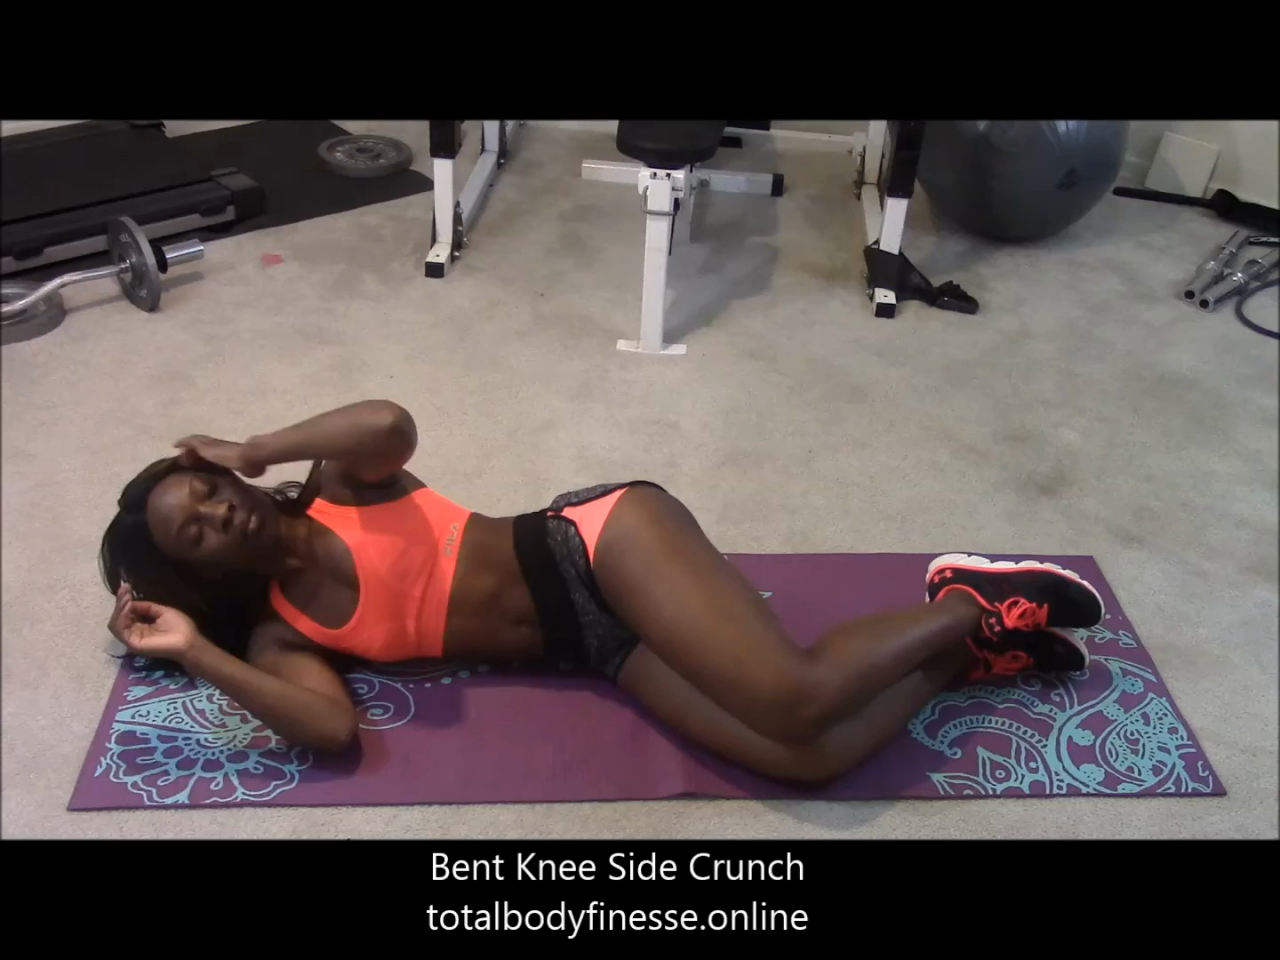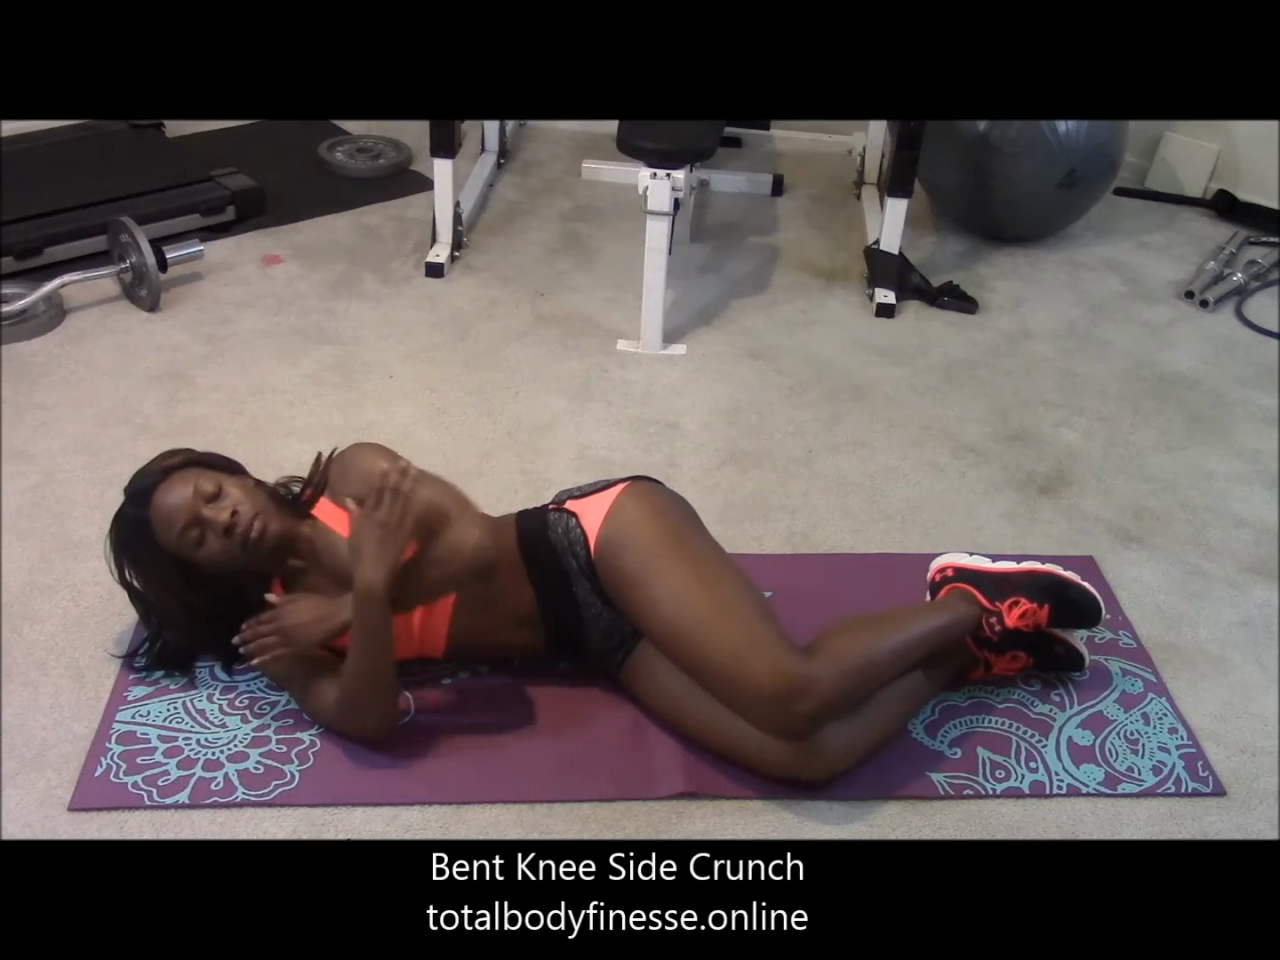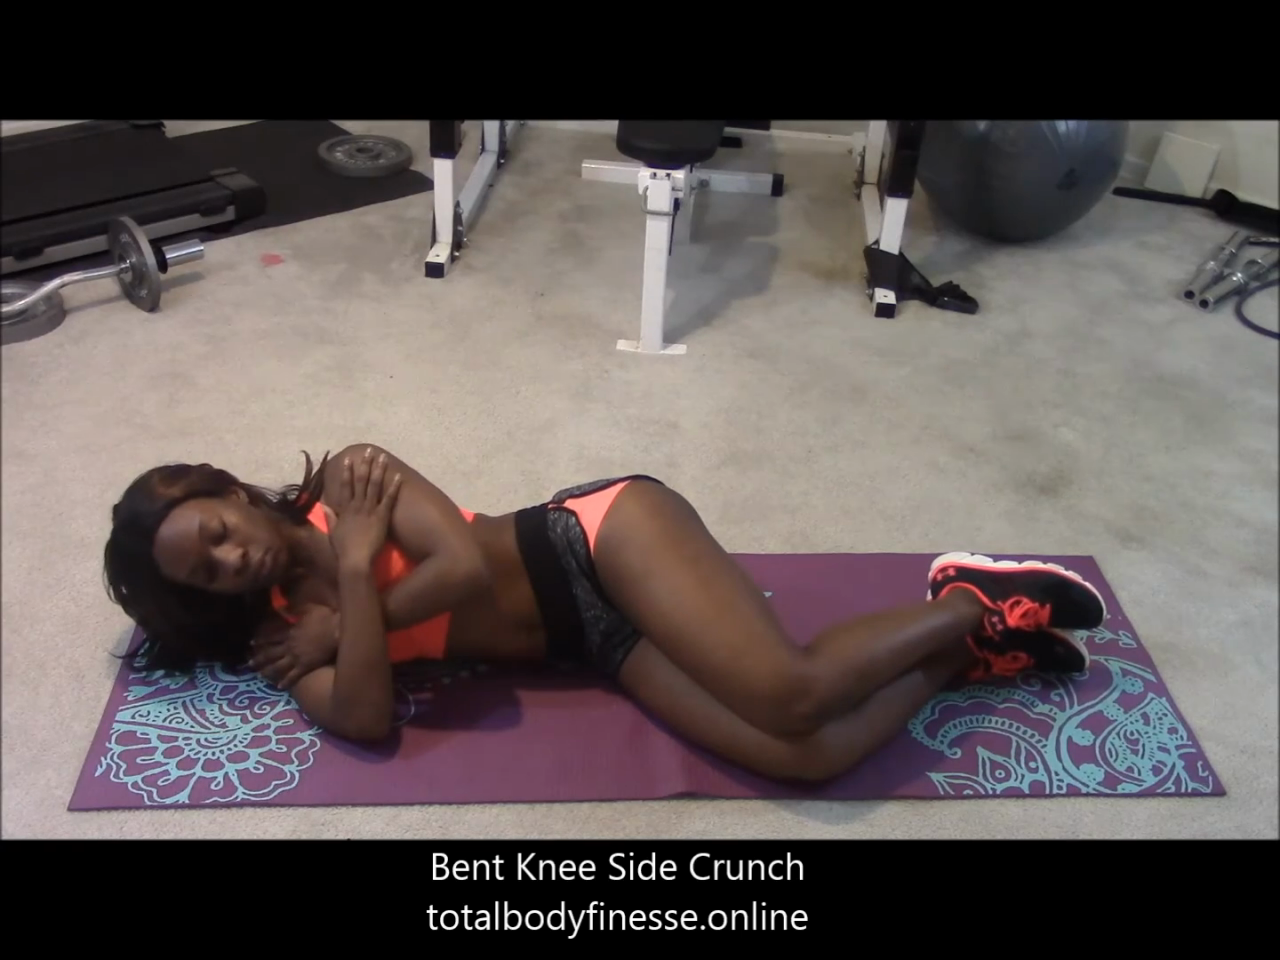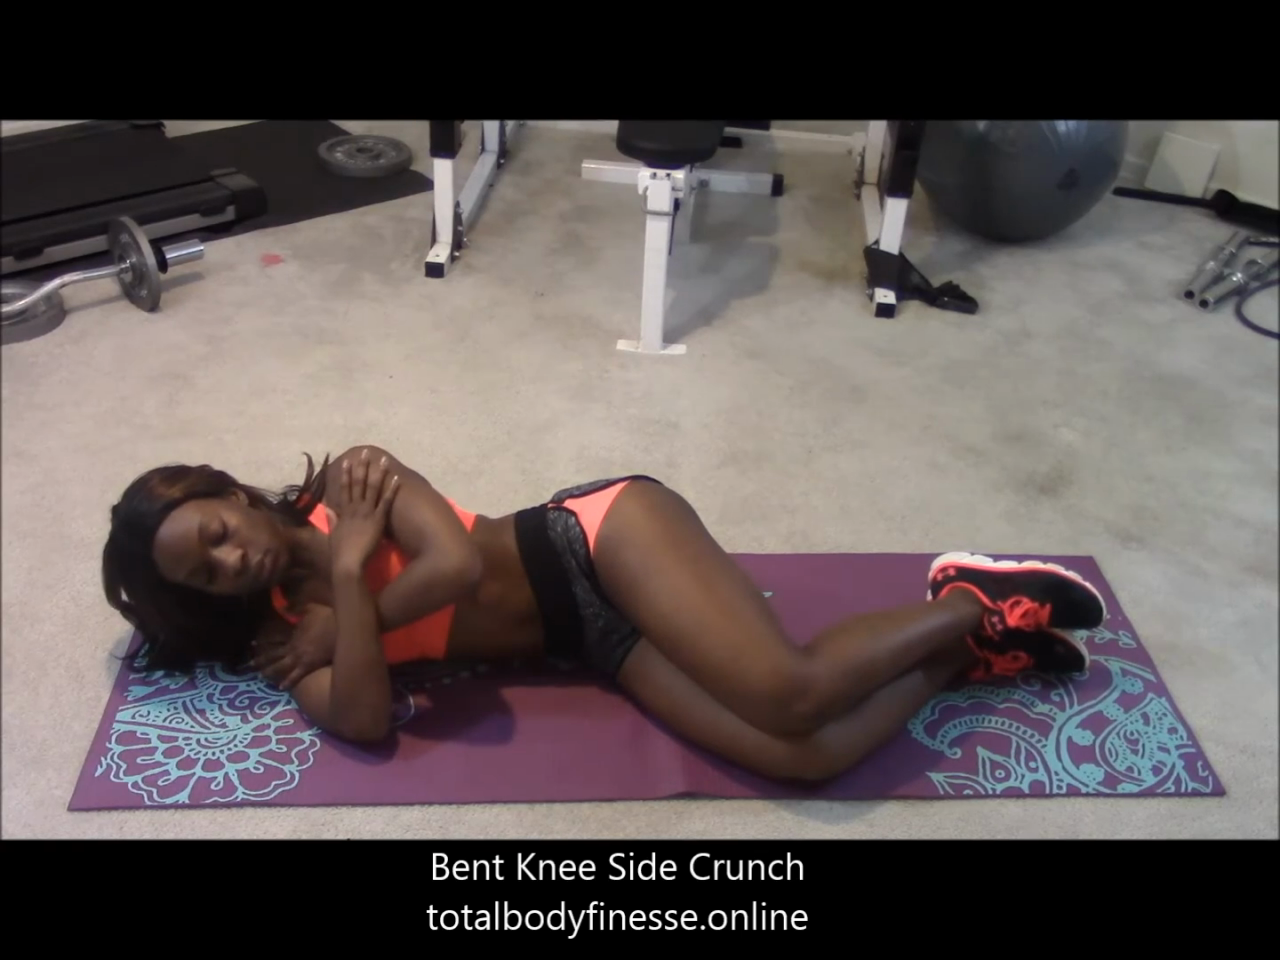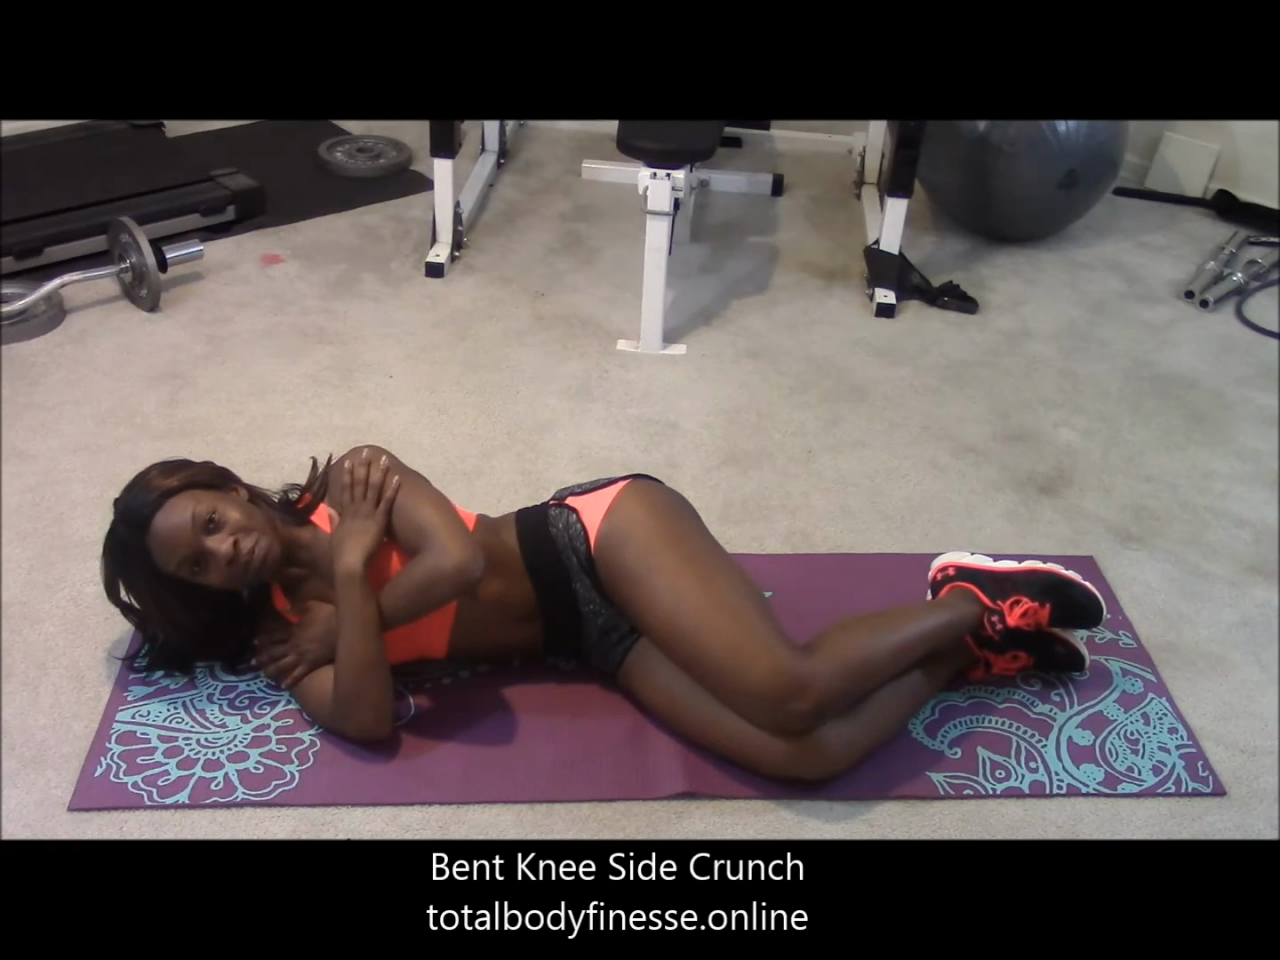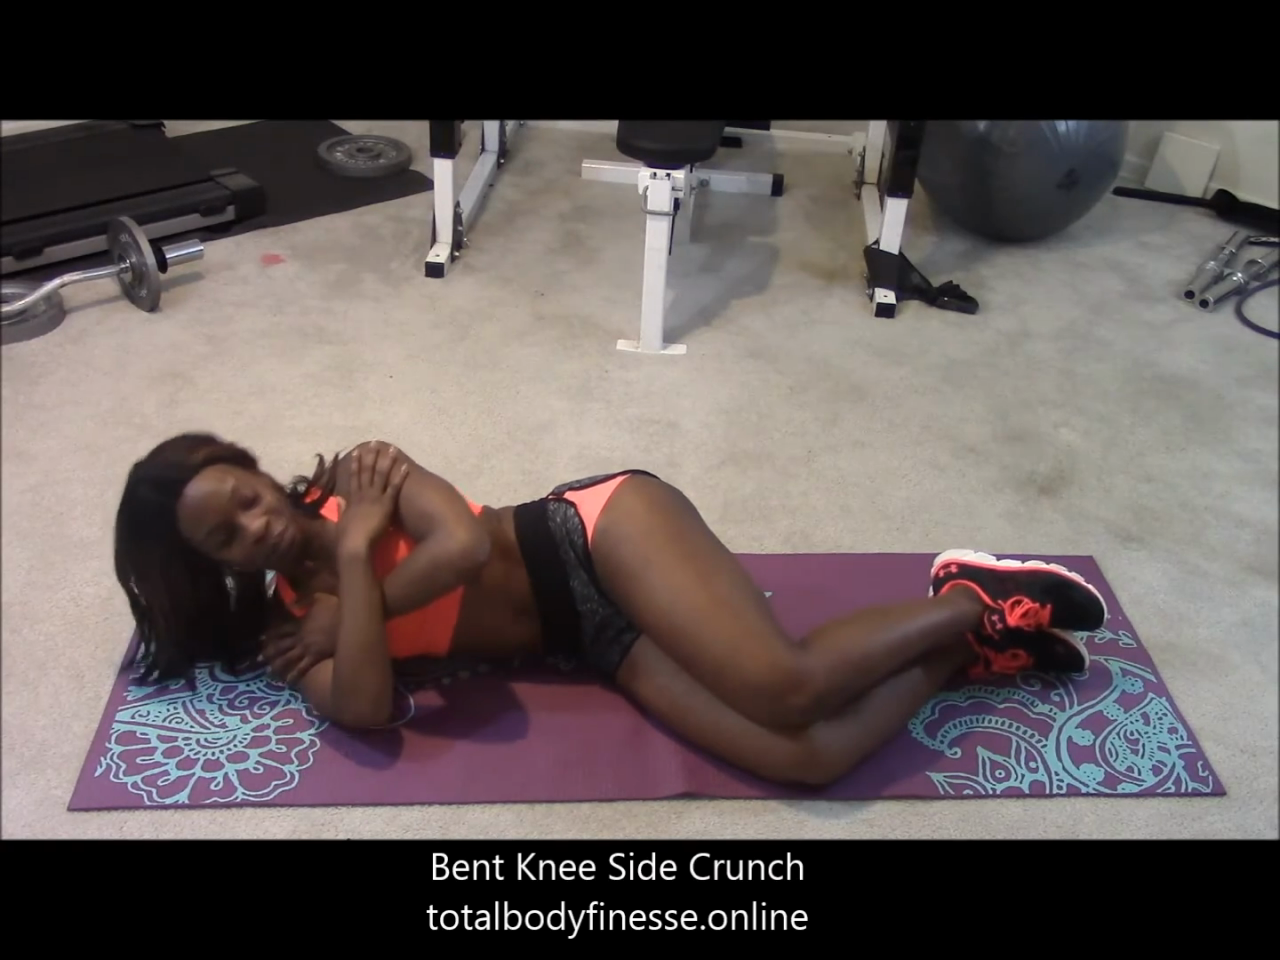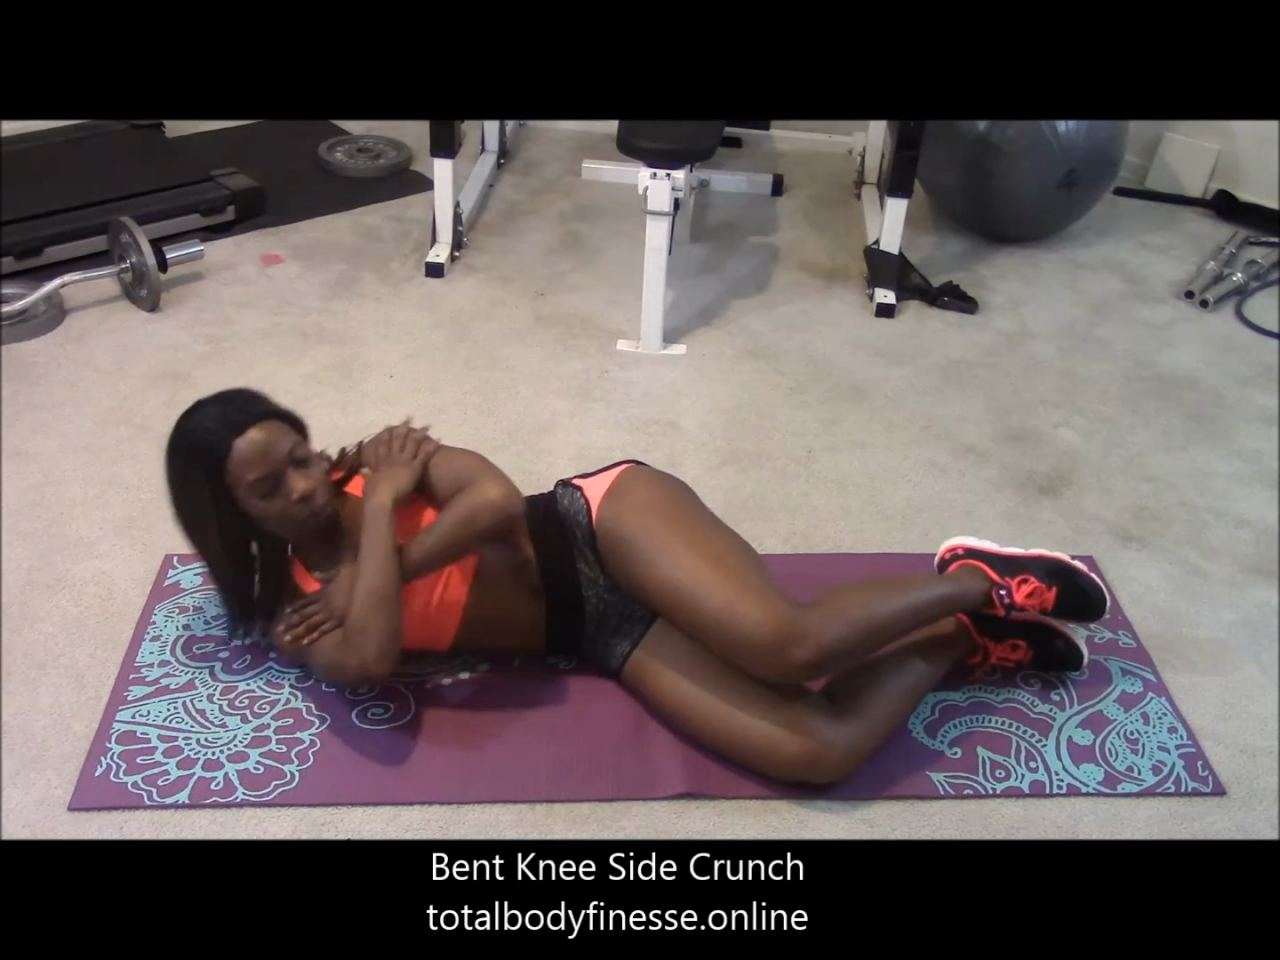
dt=0.7s
person 1, frame 1
left shoulder: (342, 484)
right shoulder: (275, 631)
left elbow: (391, 419)
right elbow: (332, 726)
left wrist: (252, 452)
right wrist: (197, 656)
left hip: (601, 539)
right hip: (596, 642)
left knee: (795, 700)
right knee: (807, 755)
left ankle: (973, 604)
right ankle: (966, 648)
person 1, frame 2
left shoulder: (351, 476)
right shoulder: (277, 629)
left elbow: (474, 541)
right elbow: (370, 721)
left wrist: (349, 604)
right wrist: (365, 601)
left hip: (601, 535)
right hip: (592, 642)
left knee: (795, 694)
right knee: (807, 754)
left ankle: (975, 600)
right ankle: (969, 645)
person 1, frame 3
left shoulder: (347, 478)
right shoulder: (281, 632)
left elbow: (465, 564)
right elbow: (365, 720)
left wrist: (351, 610)
right wrist: (355, 570)
left hip: (603, 534)
right hip: (596, 642)
left knee: (793, 694)
right knee: (807, 754)
left ankle: (977, 601)
right ankle: (968, 647)
person 1, frame 4
left shoulder: (348, 480)
right shoulder: (281, 631)
left elbow: (457, 564)
right elbow: (362, 721)
left wrist: (347, 618)
right wrist: (346, 572)
left hip: (601, 536)
right hip: (595, 641)
left knee: (792, 696)
right knee: (805, 753)
left ankle: (978, 602)
right ankle: (966, 642)
person 1, frame 5
left shoulder: (352, 479)
right shoulder: (281, 630)
left elbow: (459, 559)
right elbow: (366, 721)
left wrist: (352, 608)
right wrist: (350, 570)
left hip: (601, 534)
right hip: (596, 639)
left knee: (791, 693)
right knee: (807, 753)
left ankle: (978, 602)
right ankle: (966, 642)
person 1, frame 6
left shoulder: (357, 474)
right shoulder: (290, 621)
left elbow: (464, 547)
right elbow: (364, 709)
left wrist: (358, 586)
right wrist: (350, 552)
left hip: (603, 530)
right hip: (597, 636)
left knee: (787, 689)
right knee: (810, 753)
left ankle: (975, 598)
right ankle: (970, 637)
person 1, frame 7
left shoulder: (384, 460)
right shoulder: (303, 606)
left elbow: (497, 499)
right elbow: (368, 661)
left wrist: (387, 533)
right wrist: (380, 508)
left hip: (606, 522)
right hip: (603, 636)
left knee: (789, 643)
right knee: (817, 749)
left ankle: (976, 582)
right ankle: (965, 640)
